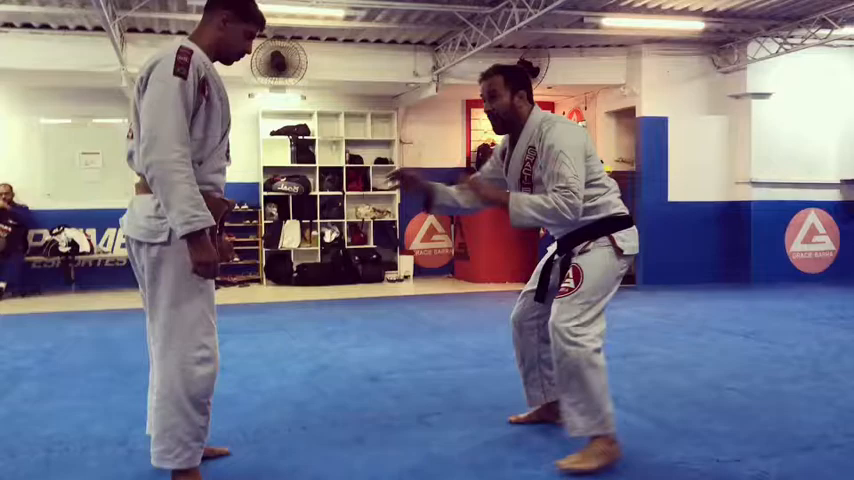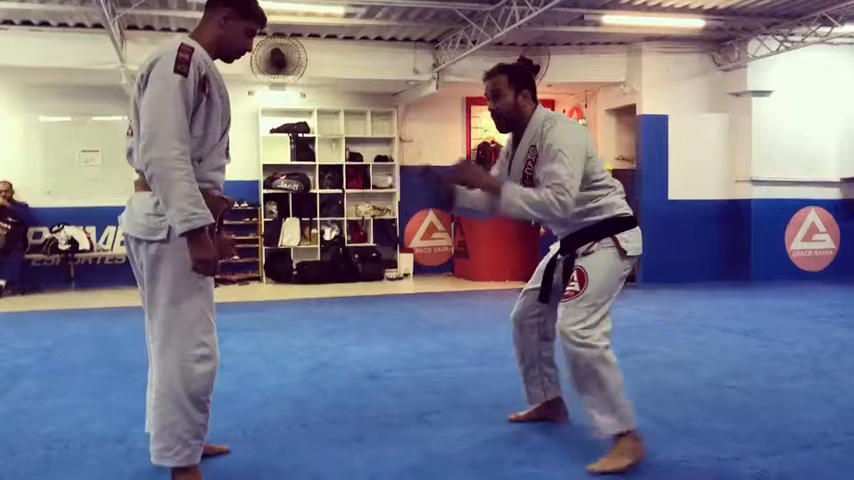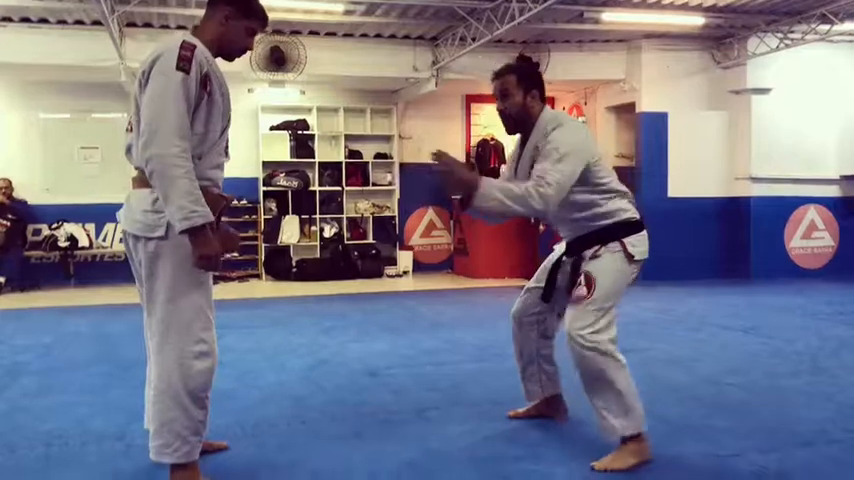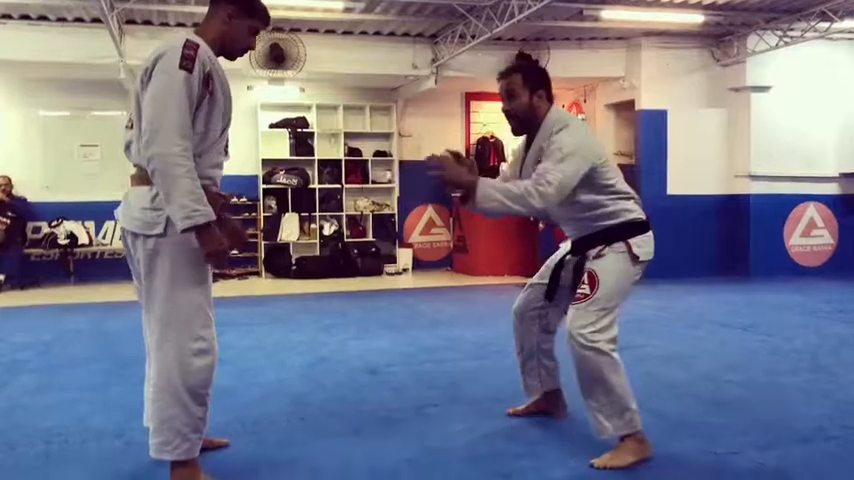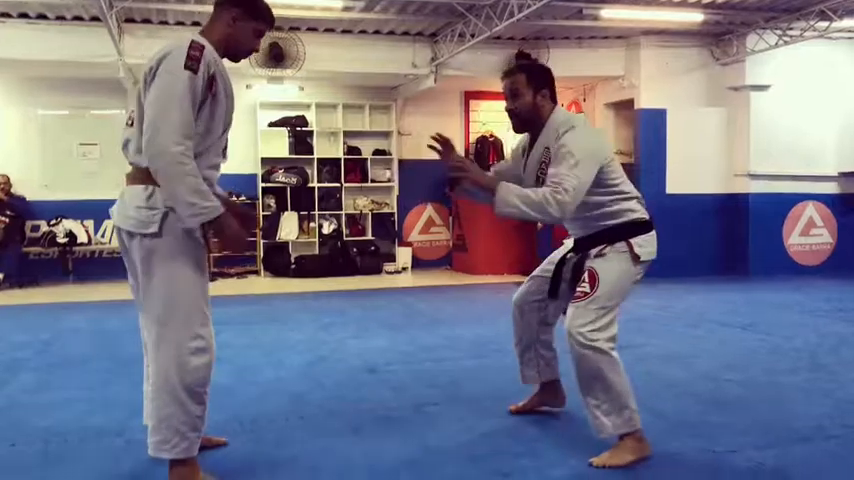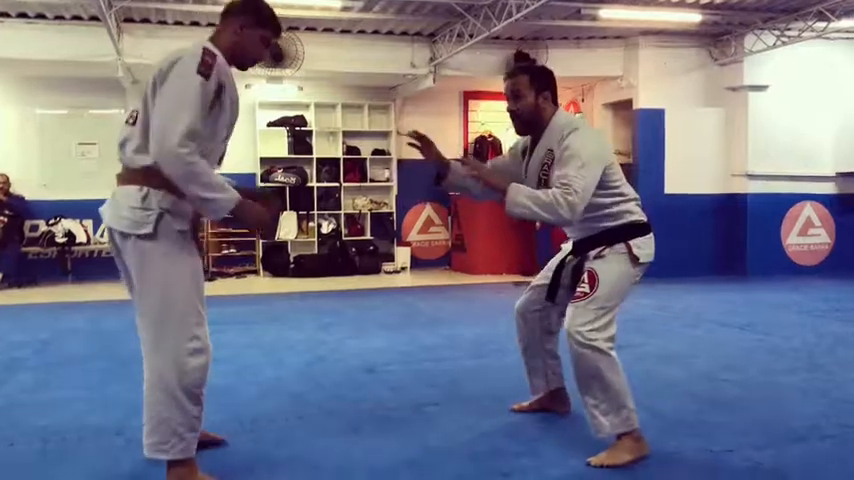
dt=0.1s
person 1, frame 1
left shoulder: (198, 72)
right shoulder: (180, 62)
right elbow: (164, 157)
left wrist: (206, 227)
right wrist: (197, 233)
left hip: (178, 222)
right hip: (172, 224)
left knee: (176, 342)
right knee: (189, 349)
left ankle: (178, 440)
person 1, frame 2
left shoulder: (198, 69)
right shoulder: (181, 60)
right elbow: (163, 154)
left wrist: (206, 224)
right wrist: (196, 231)
left hip: (177, 220)
right hip: (171, 222)
left knee: (175, 340)
right knee: (188, 346)
left ankle: (178, 439)
person 1, frame 3
left shoulder: (197, 66)
right shoulder: (182, 57)
right elbow: (164, 151)
left wrist: (208, 219)
right wrist: (198, 227)
left hip: (172, 215)
right hip: (167, 217)
left knee: (173, 336)
right knee: (188, 343)
left ankle: (177, 435)
person 1, frame 4
left shoulder: (199, 64)
right shoulder: (185, 56)
right elbow: (165, 149)
left wrist: (212, 217)
right wrist: (202, 225)
left hip: (170, 213)
right hip: (167, 216)
left knee: (172, 334)
right knee: (187, 340)
left ankle: (178, 434)
person 1, frame 5
left shoulder: (202, 67)
right shoulder: (191, 57)
right elbow: (165, 149)
left wrist: (219, 209)
right wrist: (216, 214)
left hip: (158, 209)
right hip: (159, 211)
left knee: (170, 334)
right knee: (185, 340)
left ankle: (177, 430)
person 1, frame 6
left shoulder: (205, 70)
right shoulder: (200, 62)
right elbow: (174, 150)
left wrist: (233, 202)
right wrist: (234, 206)
left hip: (154, 209)
right hip: (154, 212)
left knee: (168, 334)
right knee: (181, 340)
left ankle: (176, 430)
person 2, frame 1
left shoulder: (557, 135)
right shoulder: (510, 146)
left elbow: (565, 206)
right elbow: (473, 199)
left wrist: (503, 199)
right wrist: (425, 189)
left hip: (603, 238)
right hip: (568, 243)
left knee: (572, 330)
right knee: (527, 320)
left ankle: (602, 440)
right ankle: (548, 405)
person 2, frame 2
left shoulder: (561, 136)
right shoulder: (516, 145)
left elbow: (559, 203)
right elbow: (490, 203)
left wrist: (495, 188)
right wrist: (451, 190)
left hip: (607, 239)
right hip: (573, 242)
left knee: (579, 329)
right knee: (528, 318)
left ankle: (626, 438)
right ankle: (549, 403)
person 2, frame 3
left shoulder: (565, 136)
right shoulder: (526, 144)
left elbow: (539, 199)
right elbow: (509, 200)
left wrist: (473, 184)
right wrist: (470, 190)
left hip: (613, 243)
right hip: (578, 246)
left knee: (586, 333)
right knee: (528, 315)
left ankle: (634, 440)
right ankle: (549, 399)
person 2, frame 4
left shoulder: (570, 137)
right shoulder: (531, 143)
left elbow: (538, 197)
right elbow: (509, 195)
left wrist: (471, 184)
right wrist: (471, 181)
left hip: (619, 243)
right hip: (583, 244)
left knee: (586, 331)
right knee: (530, 311)
left ankle: (633, 438)
right ankle: (548, 396)
person 2, frame 5
left shoulder: (576, 137)
right shoulder: (533, 142)
left elbow: (560, 204)
right elbow: (499, 181)
left wrist: (489, 186)
right wrist: (461, 167)
left hip: (620, 242)
right hip: (584, 242)
left knee: (585, 330)
right knee: (528, 304)
left ankle: (632, 437)
right ankle: (549, 389)
person 2, frame 6
left shoulder: (578, 139)
right shoulder: (531, 144)
left elbow: (566, 205)
right elbow: (490, 179)
left wrist: (503, 189)
right wrist: (443, 165)
left hip: (620, 243)
right hip: (584, 244)
left knee: (584, 330)
right knee: (533, 311)
left ankle: (630, 437)
right ankle: (554, 395)
